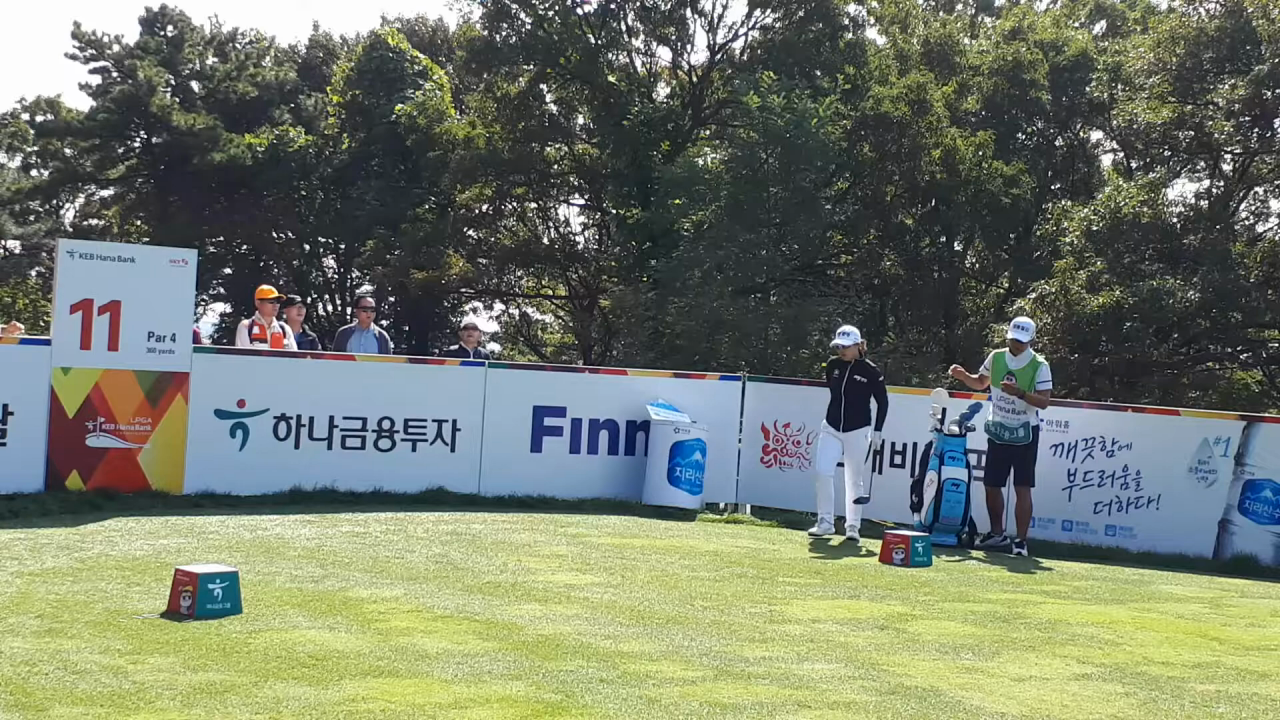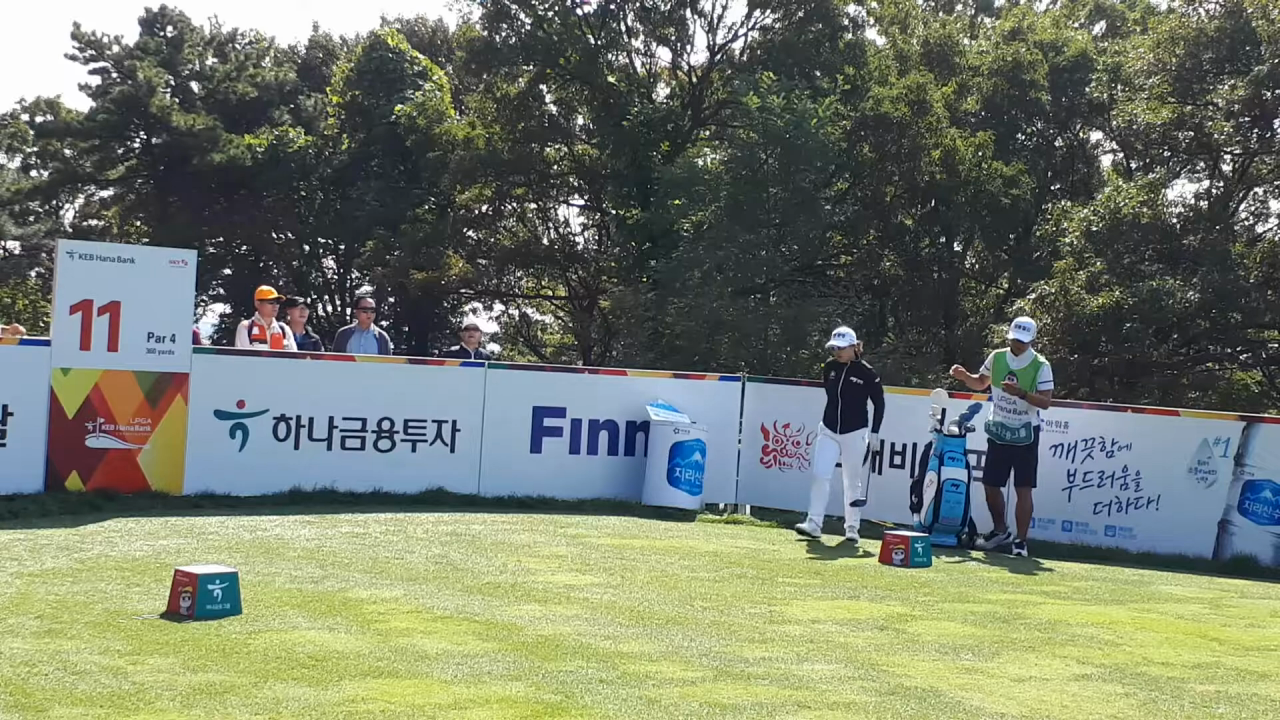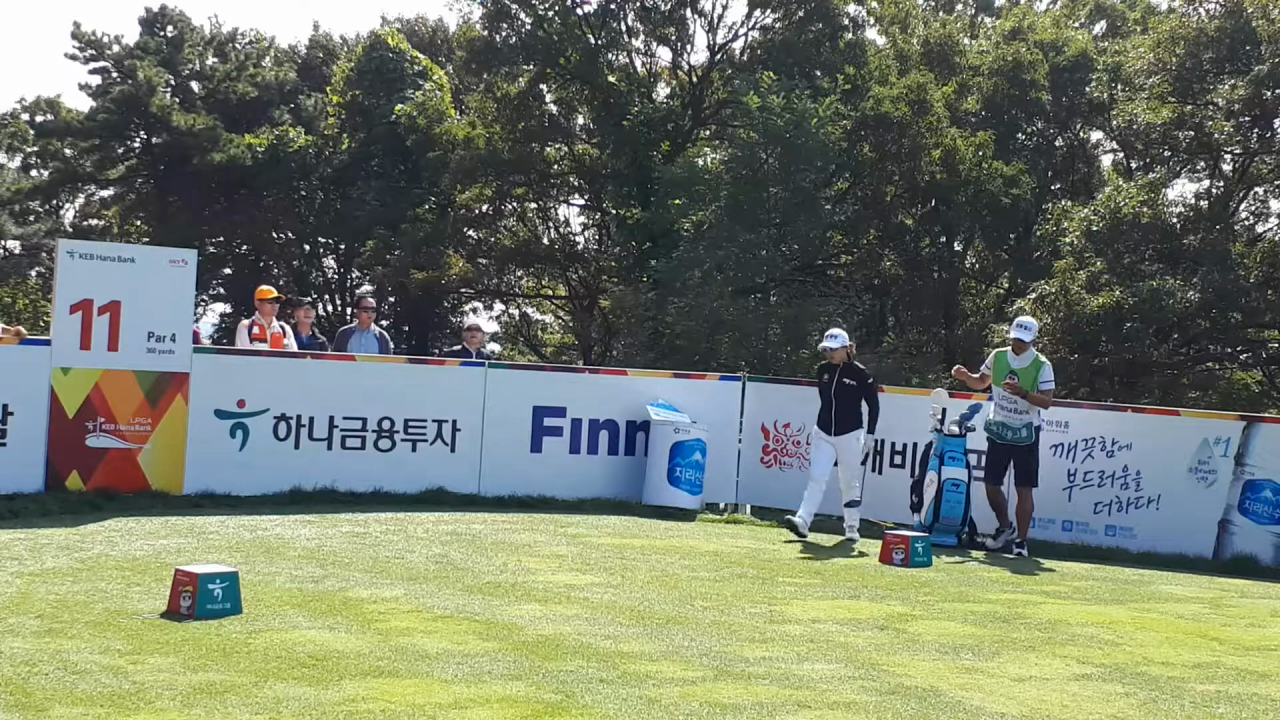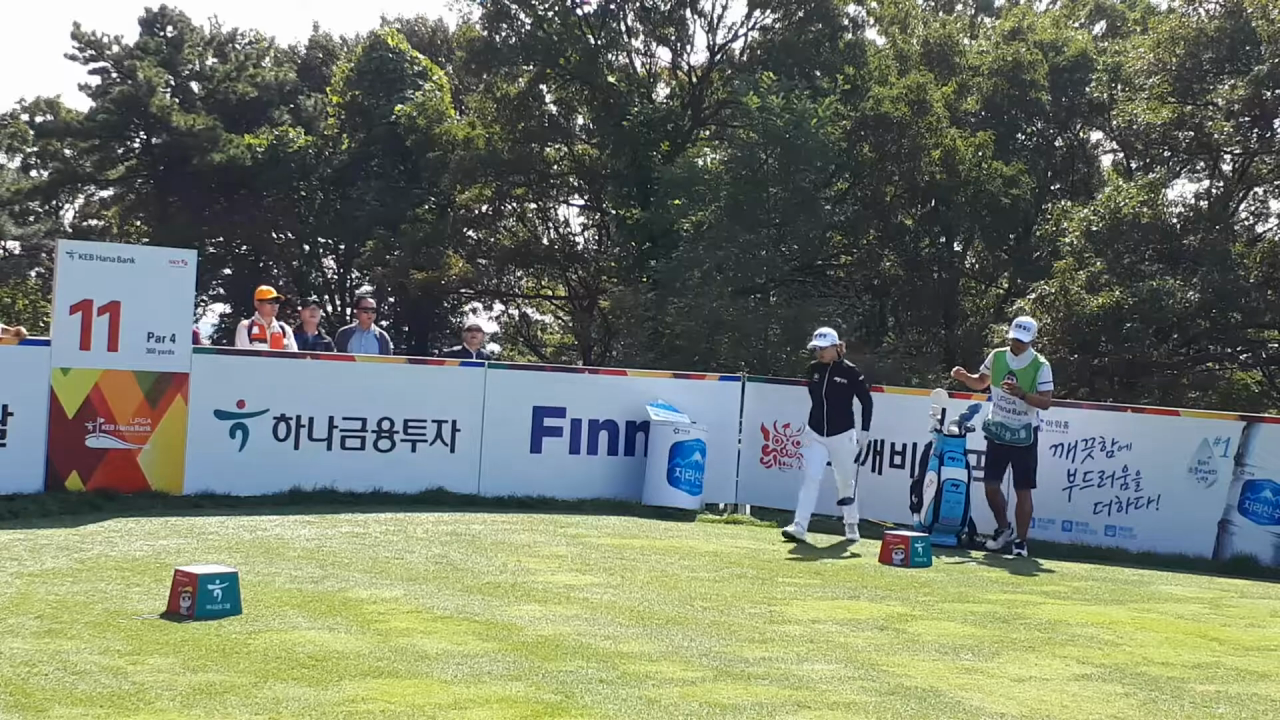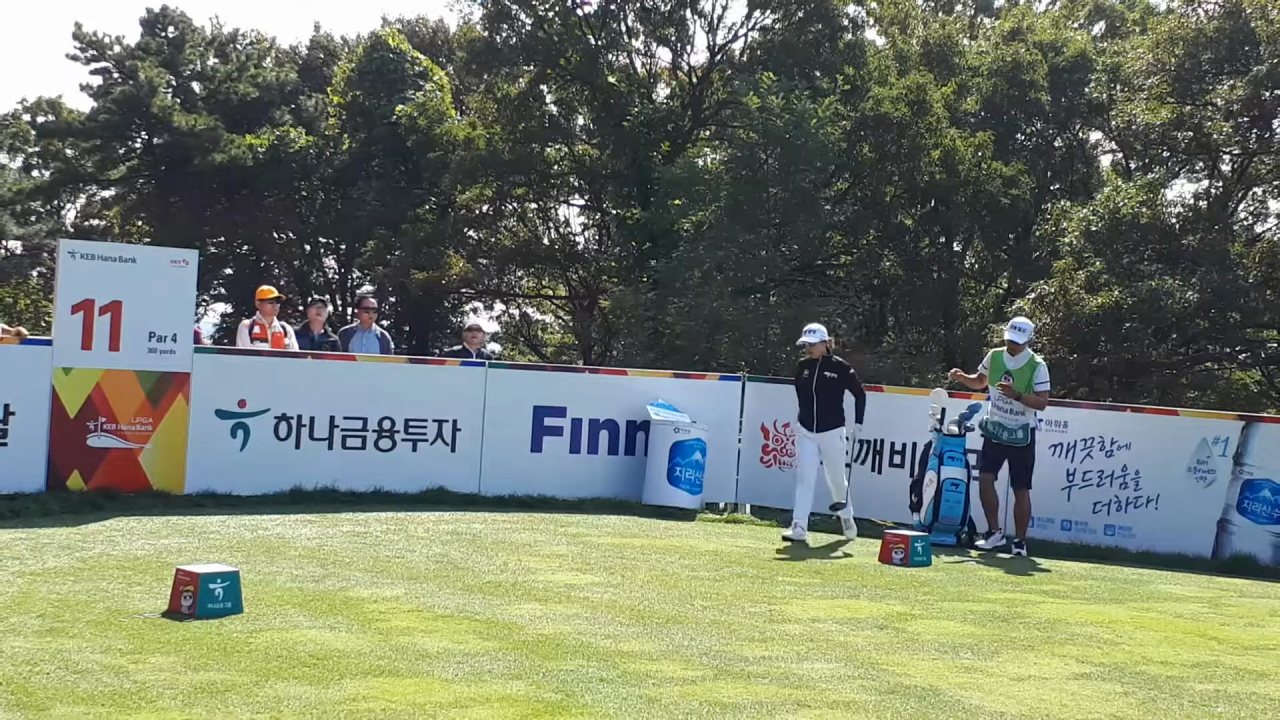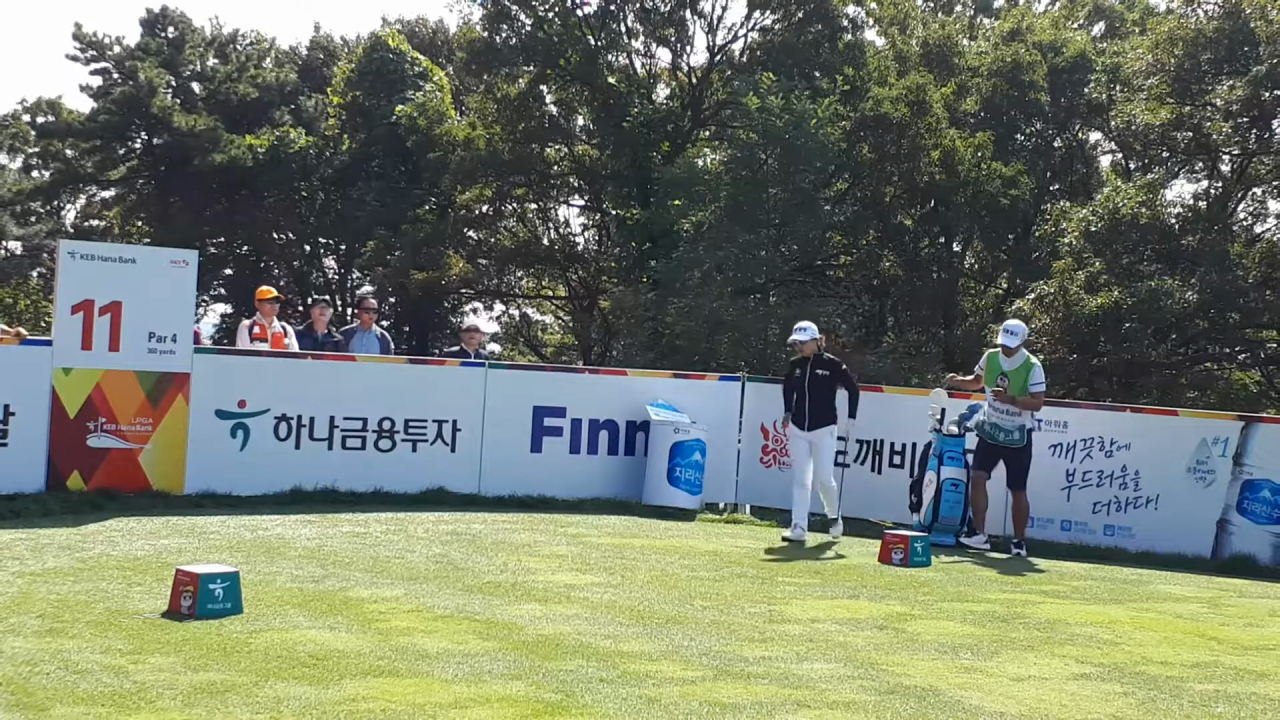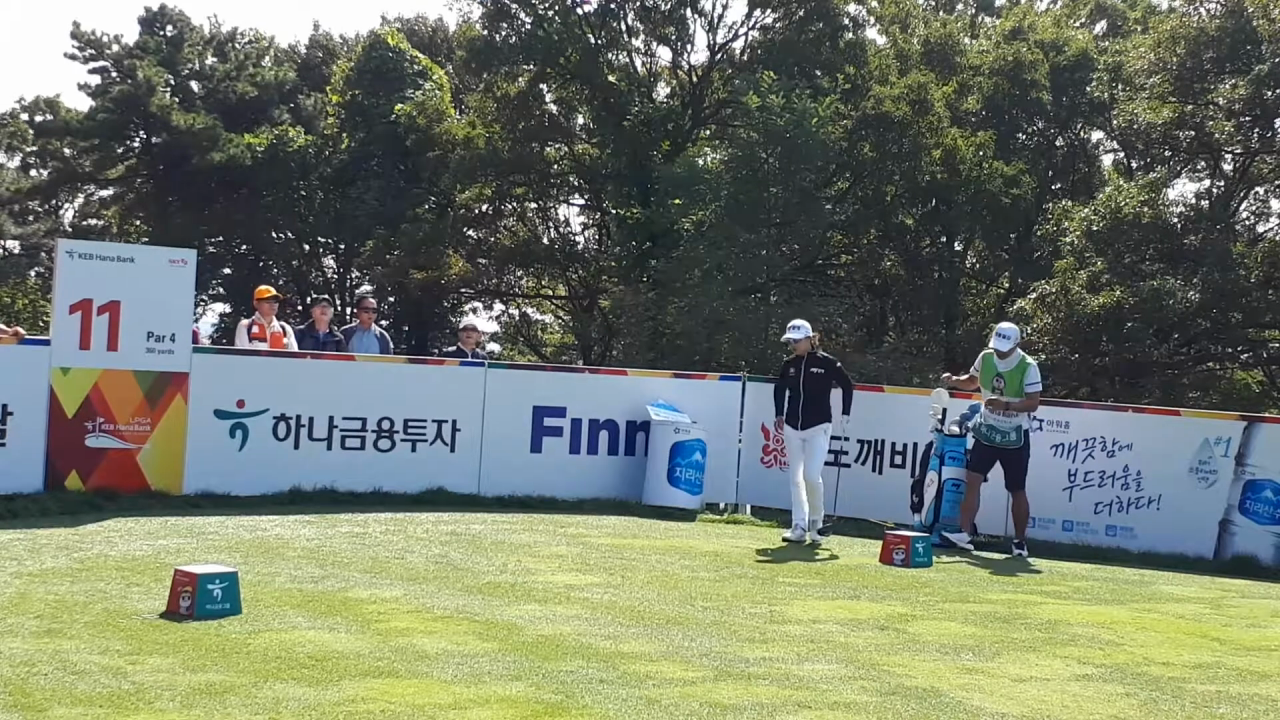
dt=0.1s
person 1, frame 1
left shoulder: (1039, 366)
right shoulder: (996, 358)
left elbow: (1044, 402)
right elbow: (980, 383)
left wrist: (1020, 393)
right wrist: (963, 376)
left hip: (1024, 434)
right hip: (998, 432)
left knee: (1022, 488)
right knee: (991, 486)
left ankle: (1020, 539)
right ankle: (997, 533)
person 1, frame 2
left shoulder: (1040, 366)
right shoulder: (997, 357)
left elbow: (1045, 402)
right elbow: (981, 384)
left wrist: (1022, 393)
right wrist: (964, 376)
left hip: (1025, 434)
right hip: (998, 432)
left knee: (1023, 489)
right knee: (991, 486)
left ankle: (1020, 540)
right ankle: (1000, 530)
person 1, frame 3
left shoulder: (1041, 365)
right shoulder: (997, 357)
left elbow: (1047, 401)
right elbow: (981, 382)
left wrist: (1023, 393)
right wrist: (965, 376)
left hip: (1026, 434)
right hip: (998, 431)
left knee: (1024, 489)
right knee: (992, 485)
left ankle: (1020, 540)
right ankle: (1005, 527)
person 1, frame 4
left shoulder: (1040, 366)
right shoulder: (996, 357)
left elbow: (1046, 402)
right elbow: (981, 382)
left wrist: (1021, 394)
right wrist: (964, 377)
left hip: (1024, 435)
right hip: (997, 431)
left knee: (1023, 490)
right knee: (991, 484)
left ankle: (1020, 540)
right ankle: (1004, 528)
person 1, frame 5
left shoulder: (1037, 366)
right shoulder: (994, 356)
left elbow: (1042, 402)
right elbow: (980, 381)
left wrist: (1016, 395)
right wrist: (963, 378)
left hip: (1021, 434)
right hip: (994, 430)
left knee: (1021, 490)
right knee: (985, 479)
left ankle: (1019, 540)
right ankle: (994, 532)
person 1, frame 6
left shoulder: (1032, 367)
right shoulder: (990, 357)
left elbow: (1037, 403)
right elbow: (977, 382)
left wrist: (1010, 399)
right wrist: (959, 381)
left hip: (1018, 435)
right hip: (990, 431)
left knee: (1018, 491)
right knee: (977, 478)
left ankle: (1018, 540)
right ankle: (978, 533)
person 1, frame 7
left shoulder: (1027, 367)
right shoulder: (985, 358)
left elbow: (1033, 403)
right elbow: (972, 382)
left wrist: (1005, 405)
right wrist: (954, 380)
left hip: (1014, 436)
right hip: (986, 431)
left knee: (1017, 491)
right knee: (972, 479)
left ankle: (1020, 540)
right ankle: (964, 534)
person 2, frame 1
left shoulder: (871, 372)
right shoulder: (833, 365)
left elbow: (882, 402)
left wrist: (878, 431)
left hip: (858, 431)
right hip: (831, 428)
left knee: (854, 480)
right knee: (823, 472)
left ankle: (853, 526)
right ankle: (825, 522)
person 2, frame 2
left shoulder: (867, 373)
right shoulder: (830, 367)
left elbow: (879, 403)
left wrist: (874, 433)
left hip: (854, 433)
right hip: (828, 430)
left knee: (852, 482)
right knee: (819, 474)
left ankle: (852, 527)
right ankle: (813, 523)
person 2, frame 3
left shoulder: (860, 374)
right shoulder: (823, 369)
left elbow: (873, 405)
left wrist: (869, 434)
left hip: (849, 435)
right hip: (822, 433)
left knee: (850, 483)
right knee: (816, 478)
left ankle: (852, 526)
right ankle: (802, 521)
person 2, frame 4
left shoulder: (850, 372)
right shoulder: (814, 369)
left elbow: (866, 402)
left wrist: (864, 431)
left hip: (842, 435)
right hip: (815, 433)
left knee: (846, 482)
right knee: (810, 479)
left ankle: (851, 525)
right ankle: (799, 526)
person 2, frame 5
left shoulder: (840, 367)
right shoulder: (803, 366)
left elbow: (859, 394)
left wrist: (858, 424)
left hip: (832, 431)
right hip: (805, 430)
left knee: (836, 480)
right knee: (805, 478)
left ankle: (847, 519)
right ankle: (799, 527)
person 2, frame 6
left shoulder: (832, 364)
right shoulder: (794, 365)
left elbow: (853, 389)
right elbow: (787, 387)
left wrist: (850, 418)
right wrist: (788, 413)
left hip: (824, 429)
right hip: (798, 429)
left knee: (823, 478)
right knee: (800, 479)
left ankle: (834, 516)
right ankle: (798, 528)
person 2, frame 7
left shoulder: (827, 363)
right shoulder: (788, 365)
left elbow: (847, 386)
right elbow: (780, 389)
left wrist: (845, 415)
right wrist: (779, 415)
left hip: (818, 427)
right hip: (792, 428)
left knee: (811, 476)
right knee: (796, 478)
left ankle: (816, 522)
right ankle: (800, 527)
